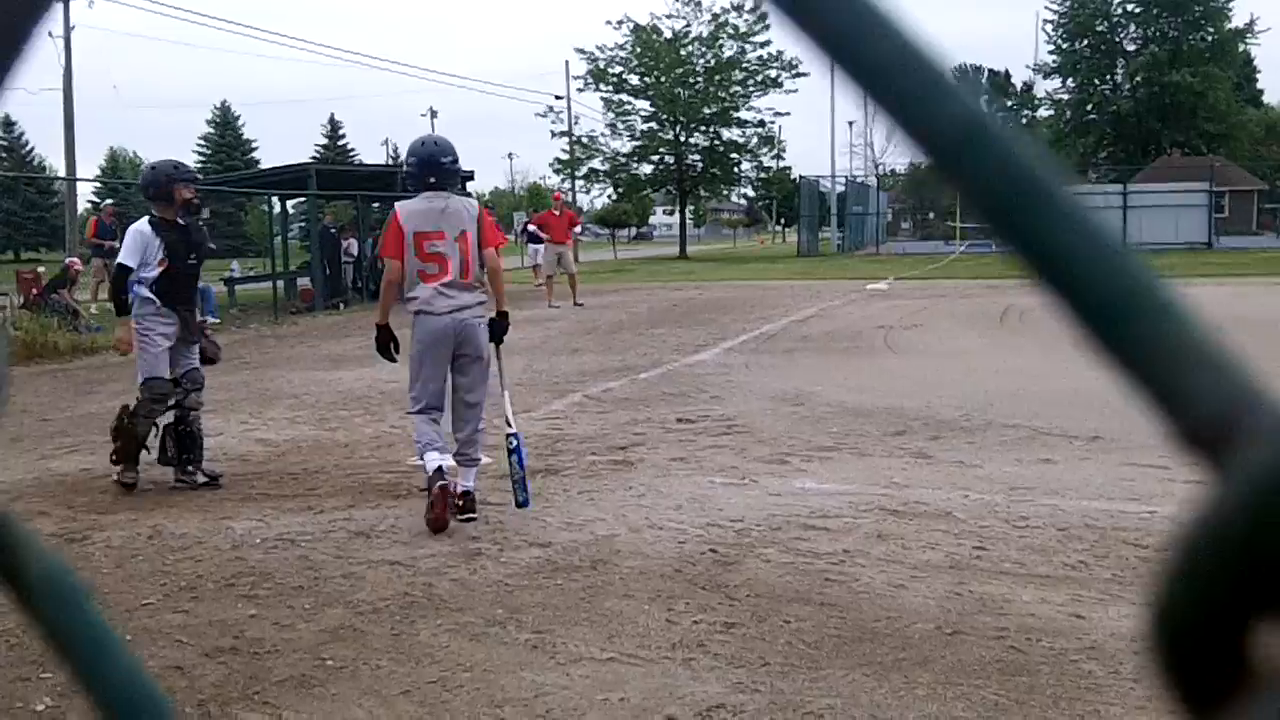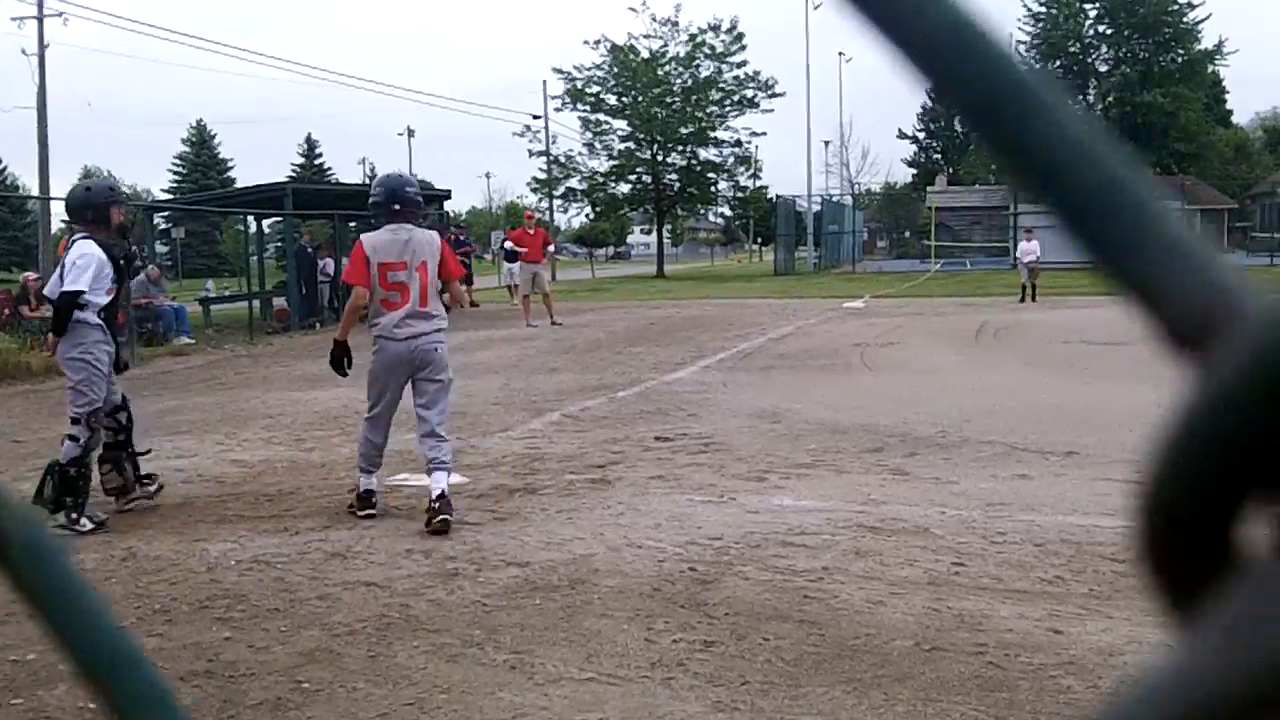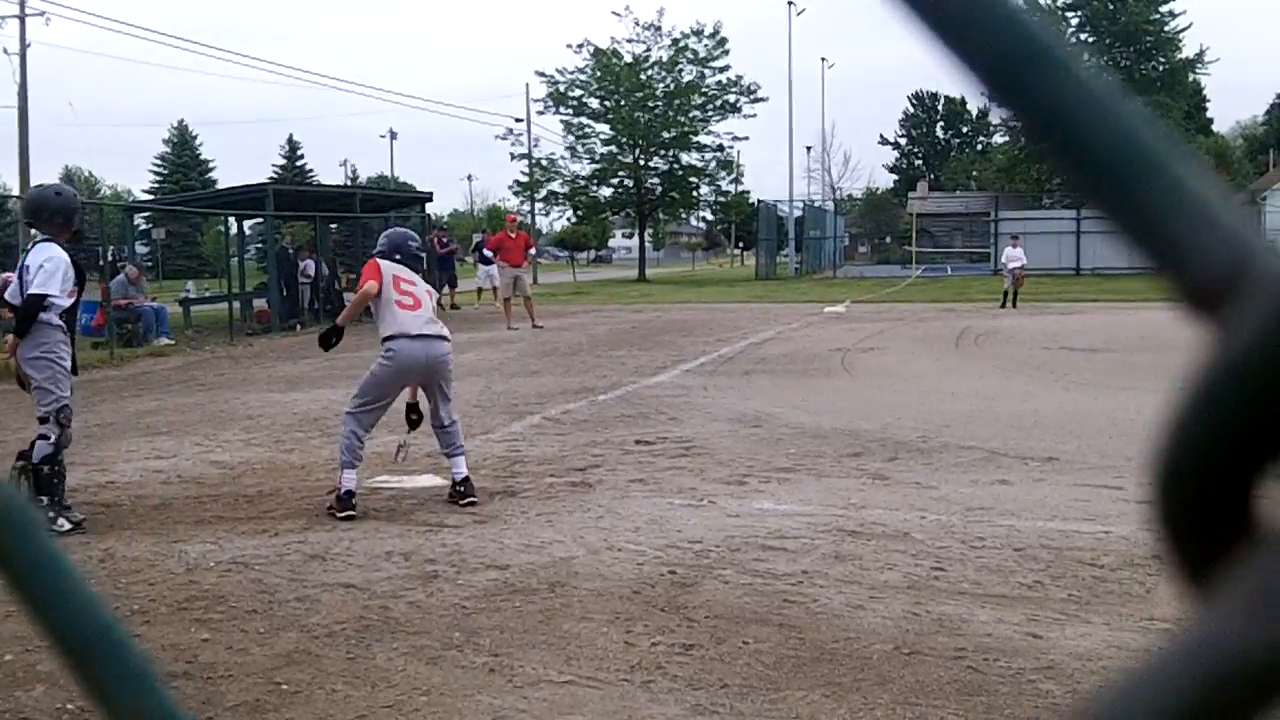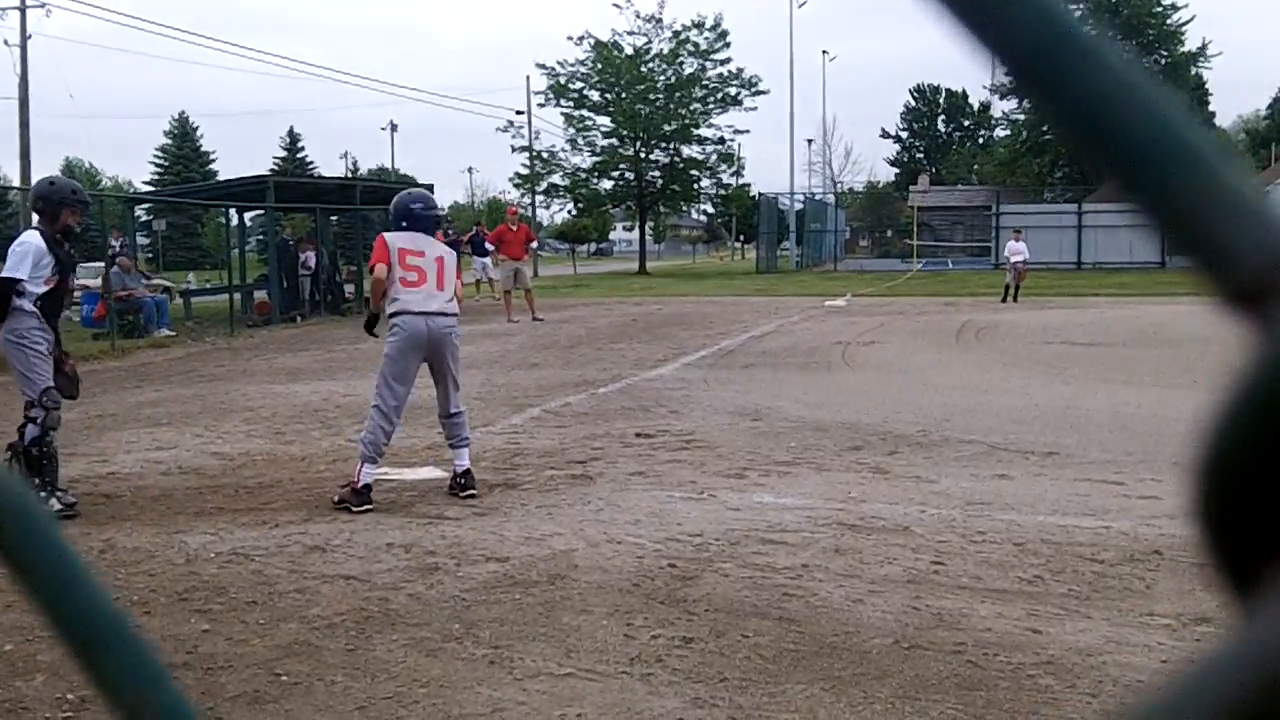
dt=0.5s
person 1, frame 1
left shoulder: (402, 213)
right shoulder: (472, 209)
left elbow: (392, 275)
right elbow: (493, 263)
left wrist: (382, 324)
right wrist: (501, 312)
left hip: (429, 320)
right hip: (471, 317)
left knee: (425, 408)
right knee: (469, 408)
left ankle: (439, 474)
right ankle: (465, 491)
person 1, frame 2
left shoulder: (368, 244)
right shoulder: (434, 241)
left elbow: (359, 300)
right elbow: (457, 295)
left wrist: (340, 341)
left hip: (390, 345)
right hip: (431, 342)
left knee: (377, 420)
right knee: (432, 423)
left ankle: (366, 493)
right ankle: (438, 496)
person 1, frame 3
left shoulder: (378, 266)
right shoulder: (425, 287)
left elbow: (370, 289)
left wrist: (338, 324)
right wrist: (413, 401)
left hip: (402, 348)
right hip: (440, 347)
left knee: (357, 416)
right knee: (444, 415)
left ankle: (346, 494)
right ankle: (462, 482)
person 1, frame 4
left shoulder: (388, 240)
right shoulder: (446, 250)
left elbow: (379, 277)
right elbow: (458, 293)
left wrist: (374, 312)
left hip: (406, 325)
right hip: (446, 325)
left knee: (385, 406)
right knee: (451, 402)
left ankle: (362, 486)
right ankle: (463, 475)
person 2, frame 1
left shoulder: (192, 231)
right shoulder: (143, 230)
right elbow: (120, 276)
left wrist: (193, 319)
right wrist: (124, 323)
left hip: (185, 320)
right hip: (154, 319)
left knee: (190, 392)
right knee: (155, 393)
left ankle: (188, 466)
right ankle: (126, 459)
person 2, frame 2
left shoulder: (80, 249)
right shoulder: (92, 252)
left elbow: (53, 294)
right elbow: (70, 299)
left wrist: (59, 333)
right wrist: (57, 335)
left hip: (96, 343)
right hip: (86, 344)
left knee: (117, 412)
right knee: (88, 423)
left ankle: (126, 485)
right ankle: (67, 508)
person 2, frame 3
left shoulder: (34, 252)
right shoulder: (55, 255)
right elbow: (34, 301)
left hip: (40, 343)
right hip: (48, 343)
left knee: (57, 418)
right knee: (55, 421)
left ankle: (37, 493)
right ankle: (44, 506)
person 2, frame 4
left shoulder: (57, 246)
right shoulder: (32, 241)
left wrist: (56, 346)
left hip: (41, 334)
left knee: (41, 406)
right knee: (45, 405)
left ankle: (35, 483)
right ankle: (40, 490)
